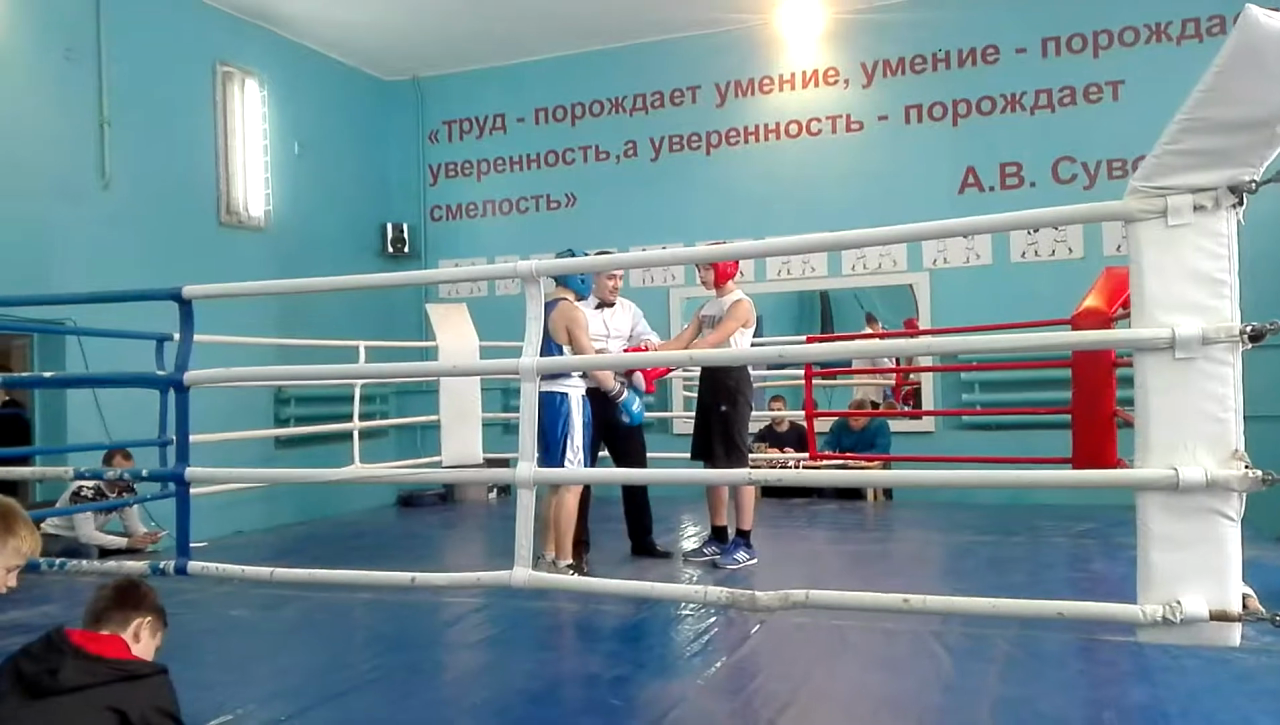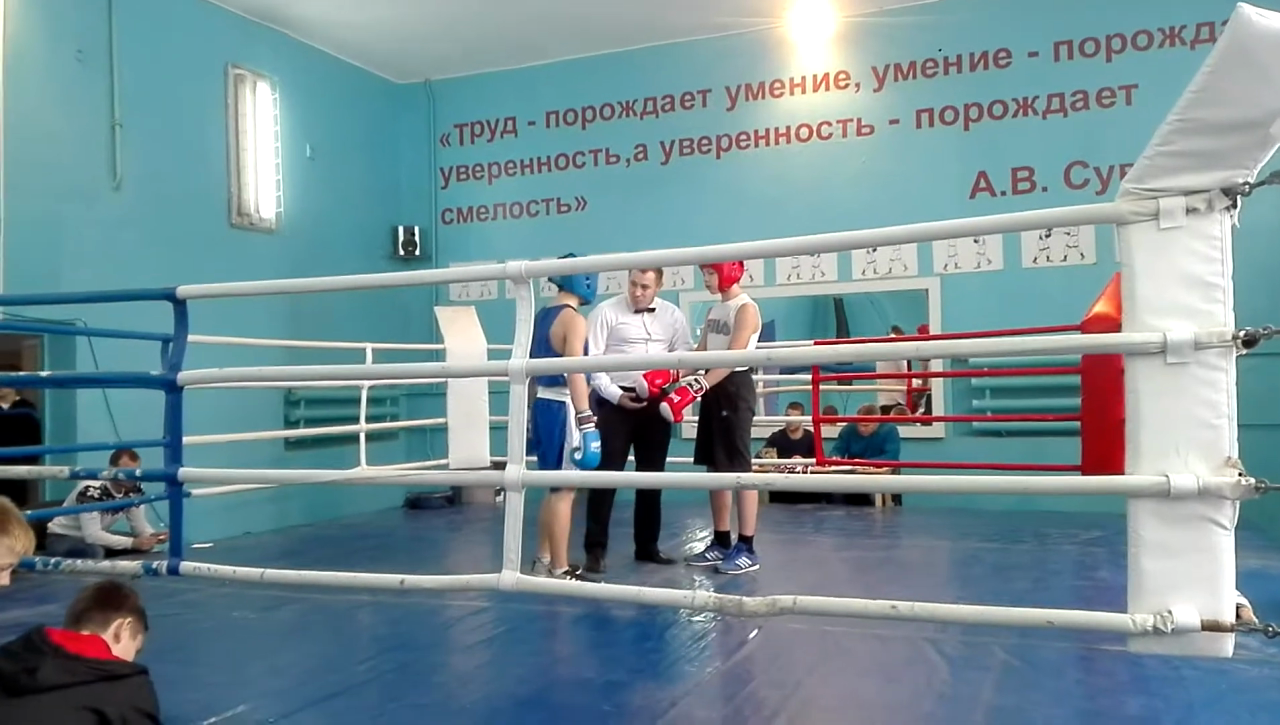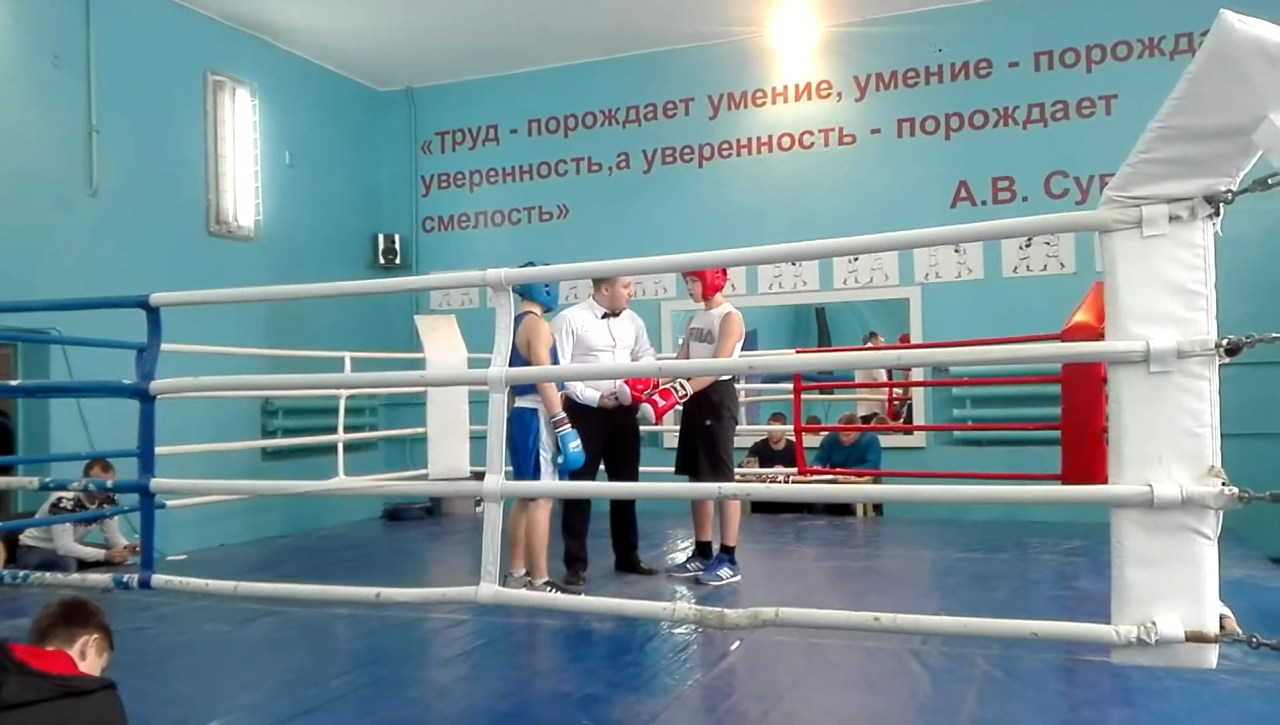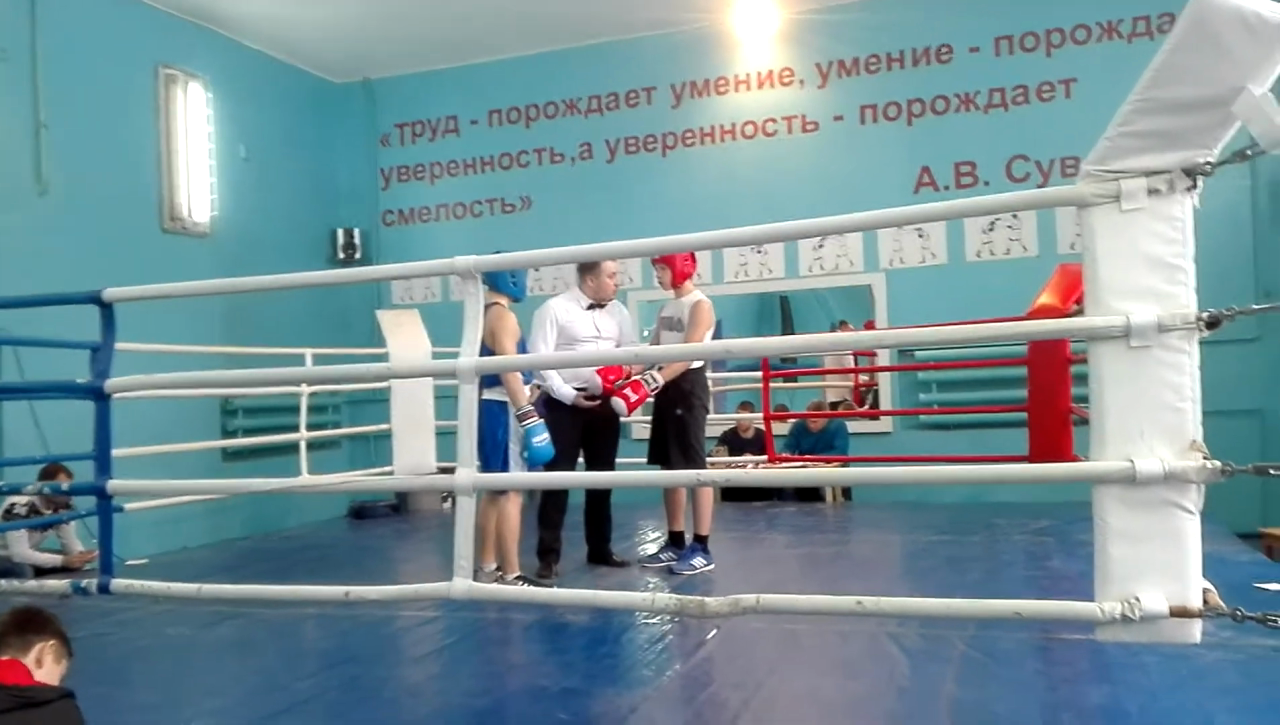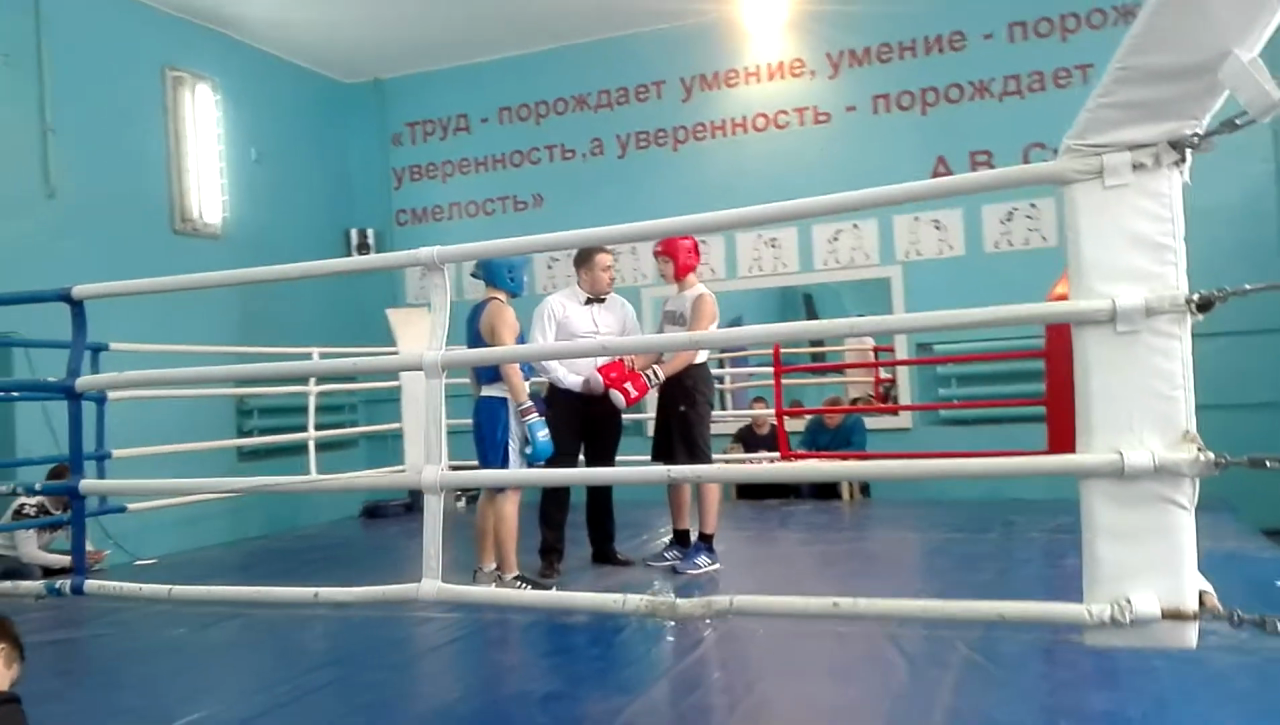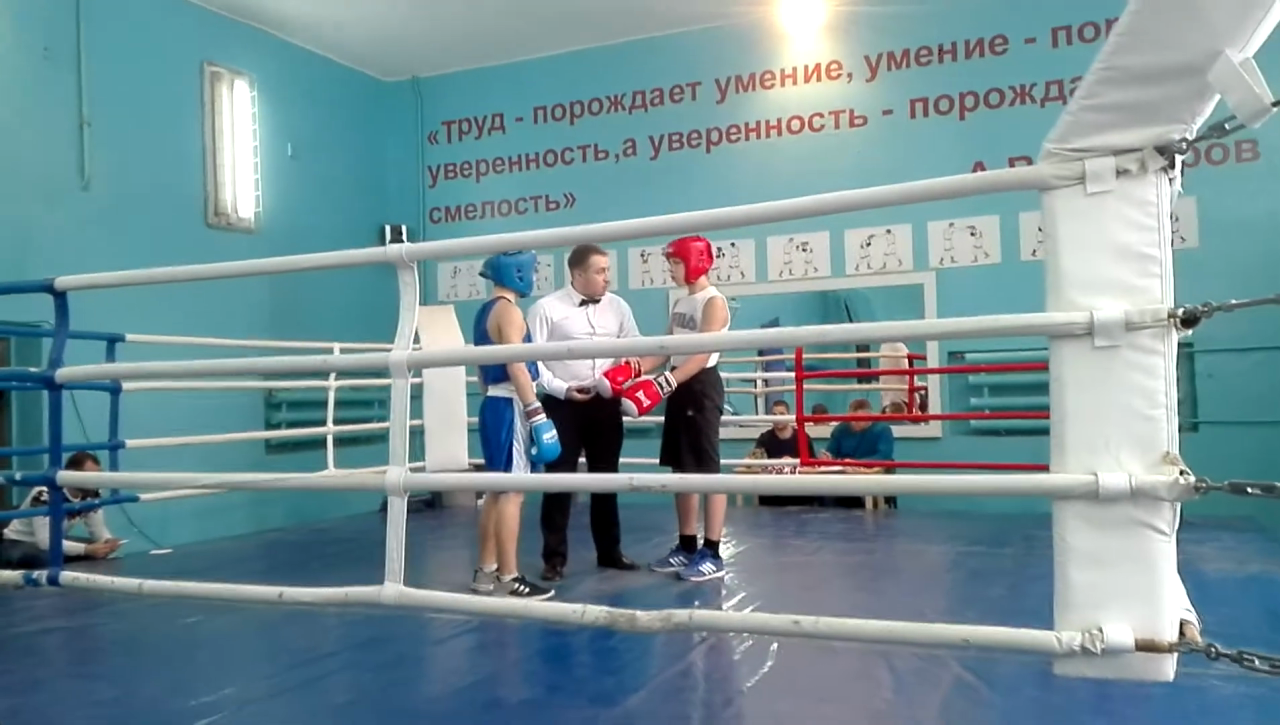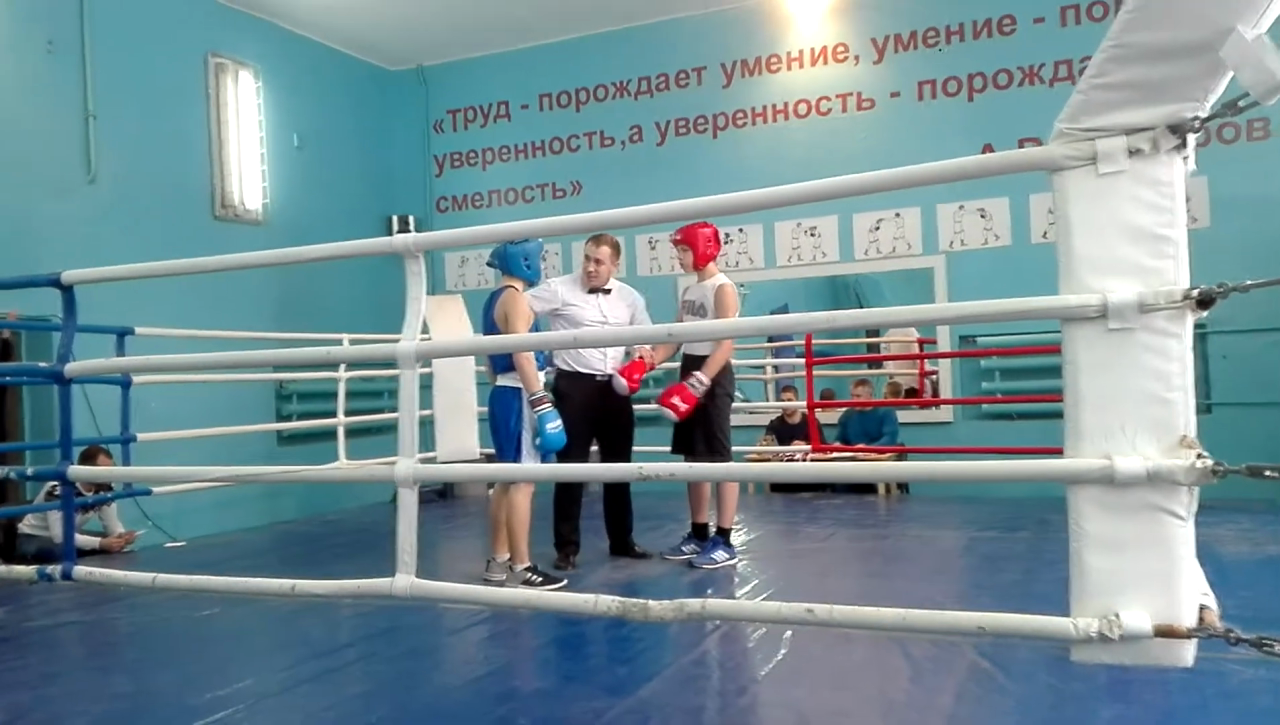
dt=0.7s
person 1, frame 1
left shoulder: (544, 311)
right shoulder: (572, 312)
right wrist: (620, 393)
left hip: (547, 397)
right hip: (567, 399)
left knee: (558, 483)
right knee: (571, 484)
left ankle: (548, 556)
right ankle: (563, 564)
person 1, frame 2
left shoulder: (542, 316)
right shoulder: (574, 320)
right elbow: (575, 375)
left wrist: (529, 417)
right wrist: (587, 423)
left hip: (543, 404)
right hip: (563, 407)
left knee: (555, 487)
right knee: (564, 490)
left ankle: (544, 559)
right ankle: (559, 570)
person 1, frame 3
left shoulder: (513, 325)
right shoulder: (537, 325)
right elbow: (544, 379)
right wrist: (563, 424)
left hip: (519, 414)
right hip: (537, 416)
left knee: (524, 497)
right knee: (541, 499)
left ankle: (517, 573)
right ankle: (539, 581)
person 1, frame 4
left shoulder: (481, 315)
right shoulder: (503, 316)
right elbow: (509, 371)
right wrist: (528, 416)
left hip: (488, 406)
right hip: (505, 408)
left knee: (494, 491)
right knee: (511, 492)
left ankle: (487, 568)
right ankle: (511, 576)
person 1, frame 5
left shoulder: (477, 313)
right shoulder: (502, 311)
right elbow: (508, 367)
right wrist: (529, 412)
left hip: (486, 404)
right hip: (505, 405)
left knee: (492, 490)
right knee: (509, 491)
left ankle: (486, 569)
right ankle: (509, 576)
person 1, frame 6
left shoulder: (485, 312)
right shoulder: (509, 311)
right elbow: (516, 367)
right wrist: (536, 413)
left hip: (493, 403)
right hip: (511, 406)
left knee: (496, 491)
right knee: (512, 492)
left ankle: (486, 571)
right ankle: (508, 579)
person 1, frame 7
left shoulder: (493, 300)
right shoulder: (516, 299)
right elbow: (521, 356)
right wrist: (541, 402)
left hip: (502, 393)
right hip: (519, 395)
left knee: (506, 481)
right knee: (522, 483)
left ankle: (499, 561)
right ankle: (520, 569)
person 2, frame 1
left shoulder: (740, 304)
right shoulder: (706, 307)
left elbow: (710, 343)
right elbow: (679, 341)
left hip: (732, 381)
right hip: (709, 381)
left knee: (736, 462)
right knee: (712, 462)
left ankle: (744, 543)
right ankle: (718, 537)
person 2, frame 2
left shoulder: (746, 309)
right shoulder: (714, 311)
right elbow: (701, 354)
left wrist: (696, 386)
right wrist: (670, 375)
left hip: (734, 388)
right hip: (712, 389)
left knee: (739, 468)
right knee: (716, 468)
left ankle: (746, 548)
right ankle: (721, 542)
person 2, frame 3
left shoulder: (730, 317)
right shoulder: (695, 320)
right elbow: (681, 363)
left wrist: (677, 391)
right wrist: (652, 384)
left hip: (718, 397)
right hip: (694, 399)
left knee: (722, 479)
right knee: (697, 478)
left ankle: (728, 559)
right ankle: (703, 553)
person 2, frame 4
left shoulder: (700, 305)
right shoulder: (667, 308)
left elbow: (687, 356)
left wrist: (650, 382)
left hip: (688, 386)
right hip: (666, 388)
left knee: (694, 467)
right knee: (670, 468)
left ankle: (701, 548)
right ankle: (675, 542)
person 2, frame 5
left shoulder: (702, 299)
right shoulder: (670, 301)
left elbow: (689, 350)
left wrist: (650, 377)
right wrist: (628, 368)
left hip: (692, 382)
right hip: (670, 384)
left knee: (700, 465)
right knee: (673, 465)
left ankle: (706, 547)
right ankle: (680, 541)
person 2, frame 6
left shoulder: (713, 302)
right shoulder: (680, 304)
left elbow: (701, 355)
right elbow: (666, 350)
left wrist: (661, 385)
right wrist: (633, 369)
left hip: (701, 387)
right hip: (679, 388)
left knee: (706, 469)
right knee: (681, 469)
left ankle: (712, 554)
right ankle: (687, 546)
person 2, frame 7
left shoulder: (723, 289)
right shoulder: (689, 292)
left elbow: (725, 344)
right elbow: (676, 339)
left wrist: (699, 383)
right wrist: (645, 363)
left hip: (711, 376)
right hip: (690, 373)
left knee: (718, 458)
right knee: (693, 457)
left ankle: (724, 541)
right ankle: (699, 534)
person 3, frame 1
left shoulder: (628, 310)
left elbow: (646, 338)
left wrist: (648, 343)
right hip: (583, 399)
left knee: (635, 468)
left ankle: (642, 540)
right ankle: (578, 546)
person 3, frame 2
left shoulder: (672, 315)
right shoulder: (606, 312)
left elbow: (684, 353)
right elbow: (590, 360)
right wrist: (615, 396)
left hip: (656, 402)
right hip: (615, 401)
left knee: (652, 475)
right knee: (607, 473)
left ankle: (647, 546)
right ankle: (595, 549)
person 3, frame 3
left shoulder: (632, 320)
right shoulder: (569, 320)
left elbow: (646, 356)
right wrist: (595, 398)
left hip: (624, 410)
right hip: (584, 411)
left knee: (626, 484)
right knee: (580, 485)
left ankle: (627, 556)
right ankle: (576, 563)
person 3, frame 4
left shoulder: (618, 312)
right shoulder: (554, 309)
left elbow: (630, 350)
left wrist: (626, 371)
right wrist: (569, 396)
left hip: (604, 403)
right hip: (565, 404)
right knee: (558, 477)
left ankle: (600, 548)
right ankle: (548, 556)
person 3, frame 5
left shoulder: (621, 307)
right shoulder: (553, 306)
right wrist: (577, 382)
left hip: (606, 400)
right hip: (566, 399)
left ankle: (604, 548)
right ankle: (551, 554)
person 3, frame 6
left shoulder: (618, 307)
right shoulder: (547, 308)
right wrist: (561, 389)
left hip: (606, 402)
right hip: (562, 404)
left knee: (606, 478)
right knee: (559, 479)
left ankle: (609, 551)
right ankle: (554, 557)
person 3, frame 7
left shoulder: (630, 297)
right shoulder: (558, 290)
left elbow: (644, 332)
left wrist: (642, 348)
left hip: (616, 389)
right hip: (574, 387)
left knee: (619, 466)
right knee: (571, 467)
left ankle: (622, 540)
right ankle: (567, 547)
